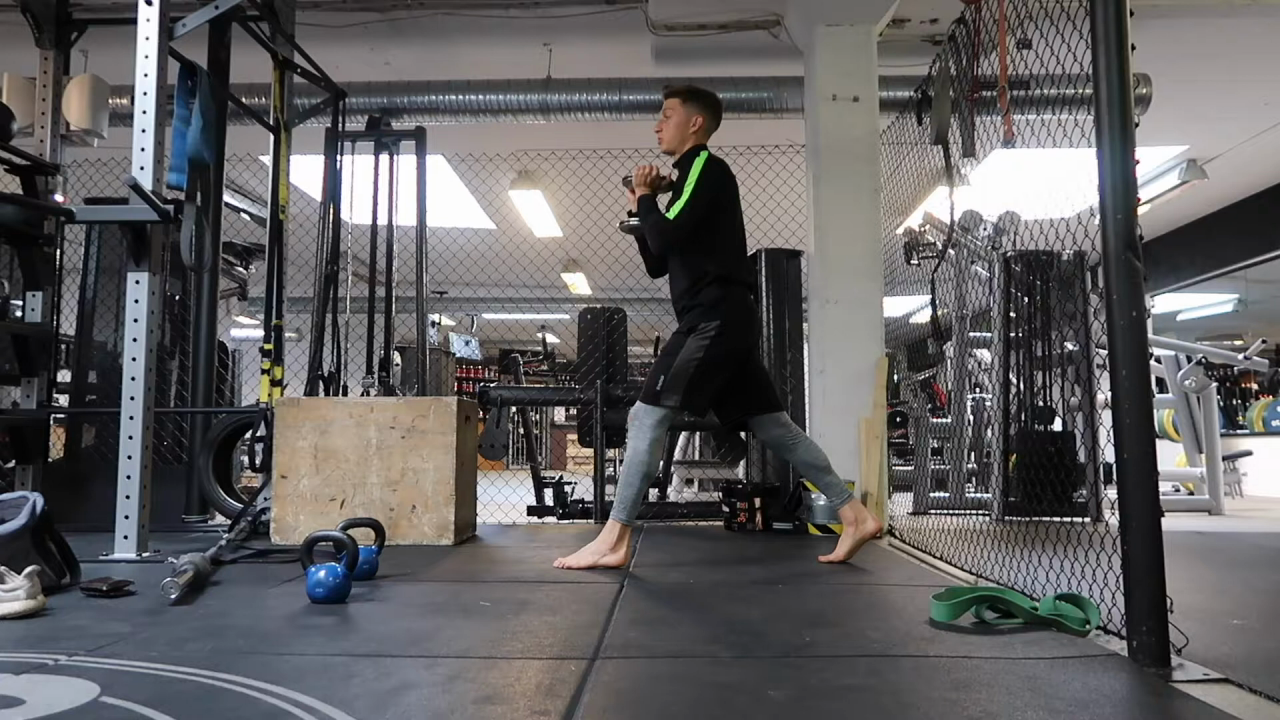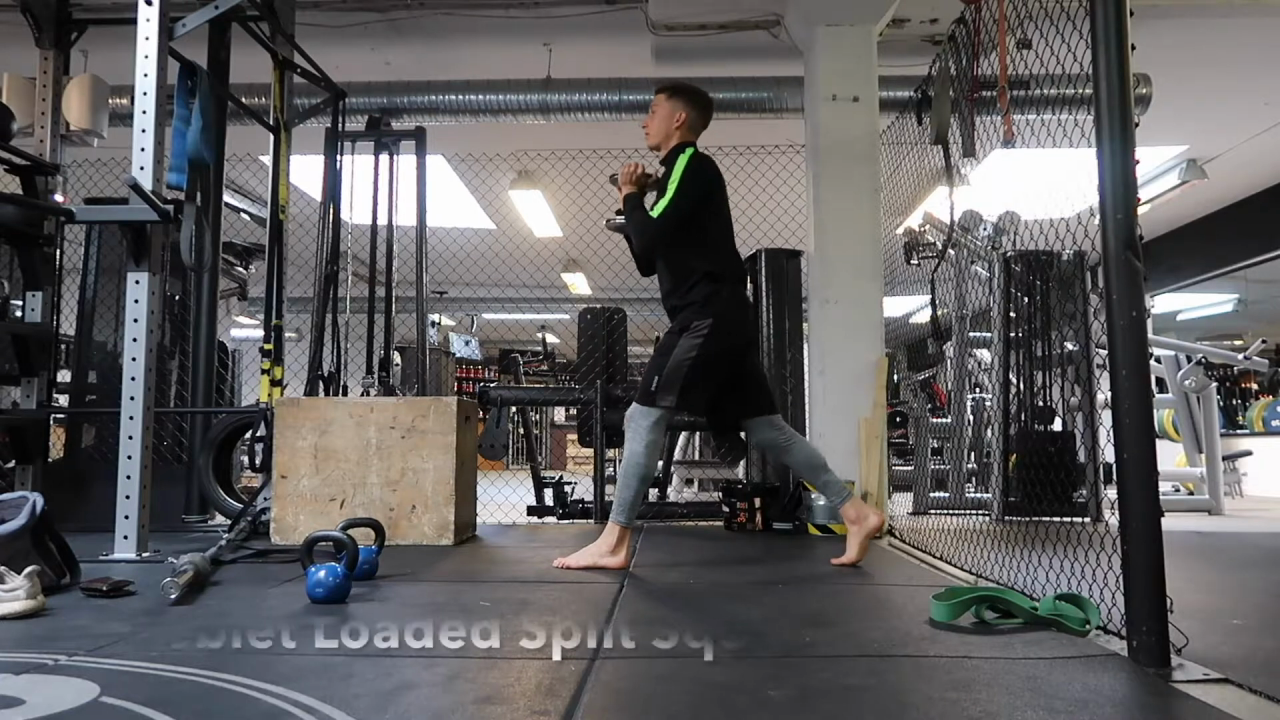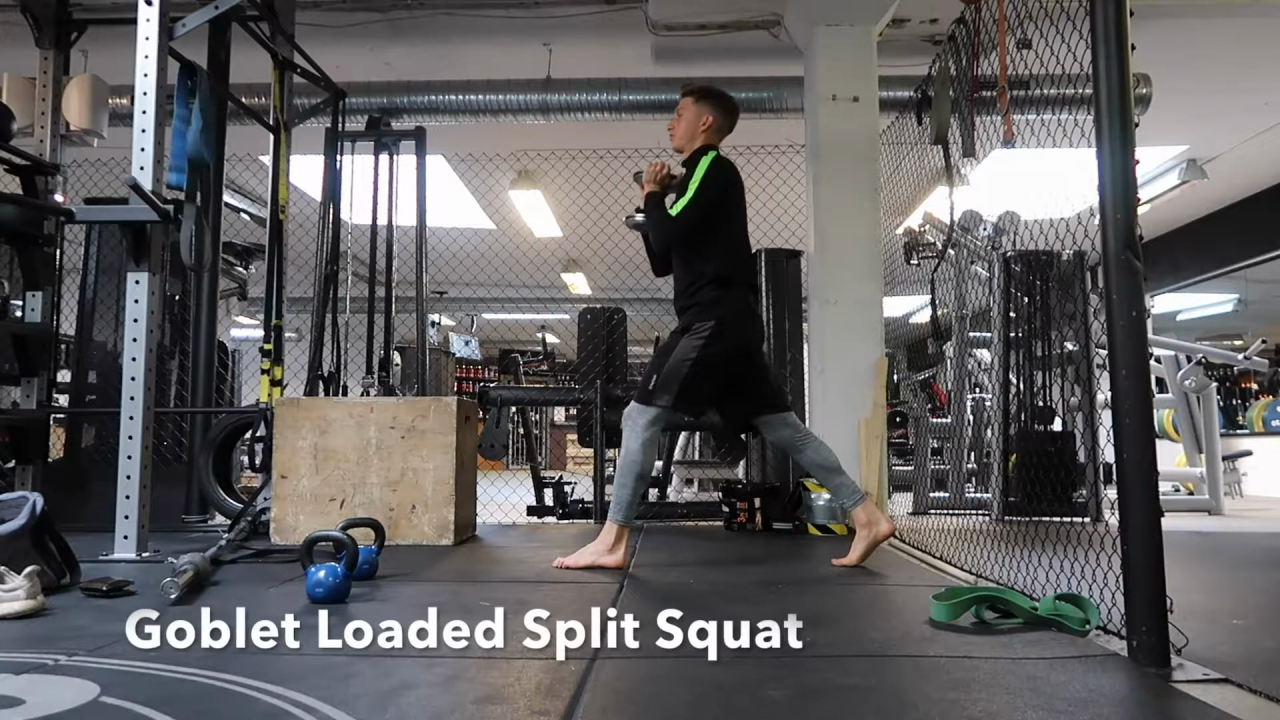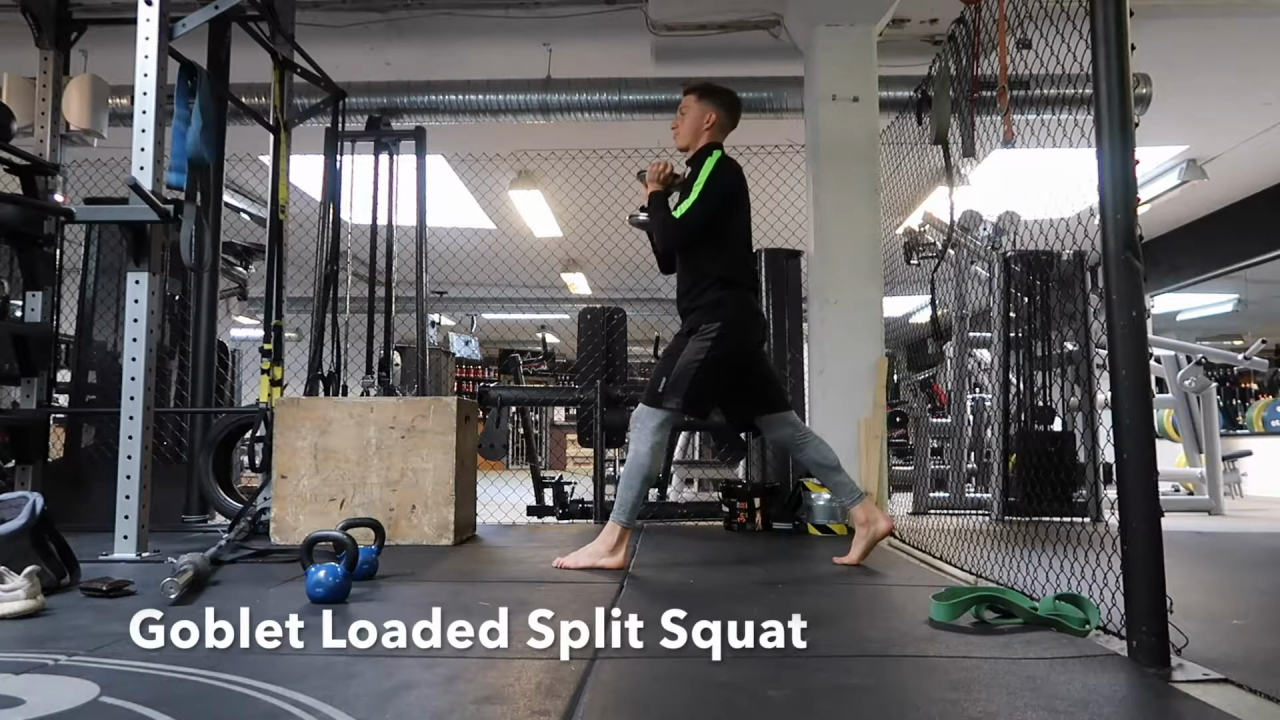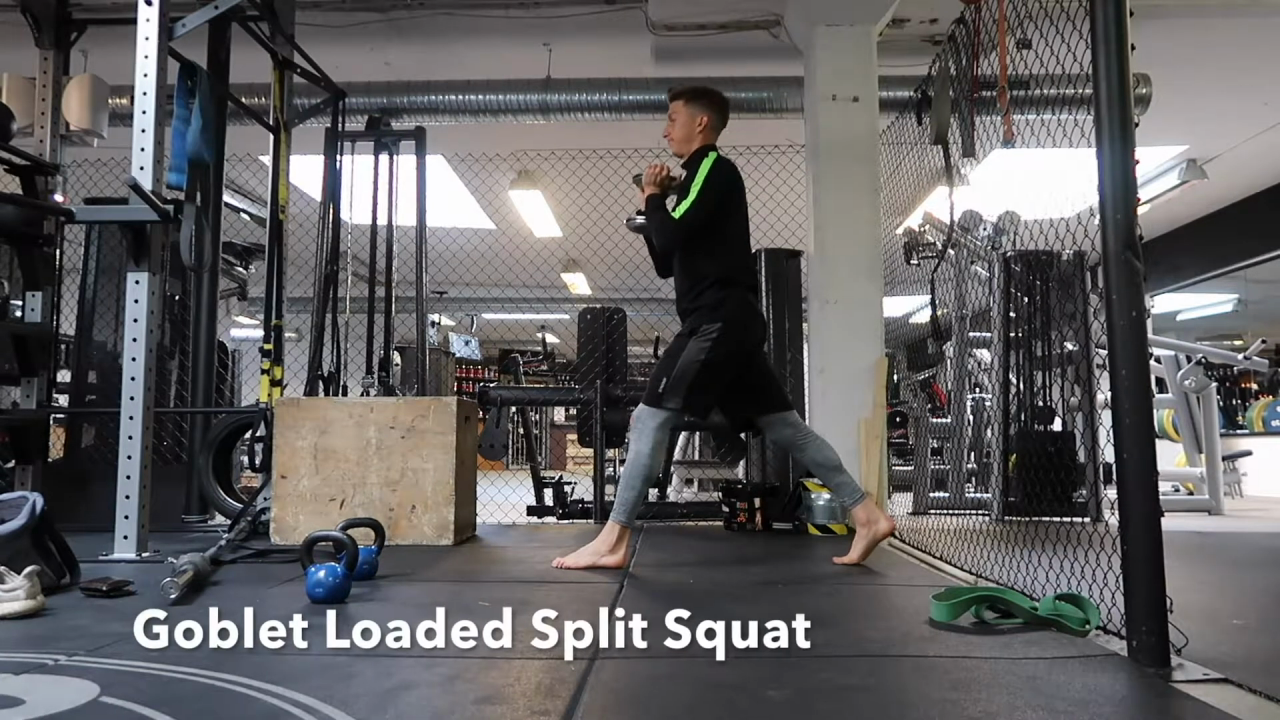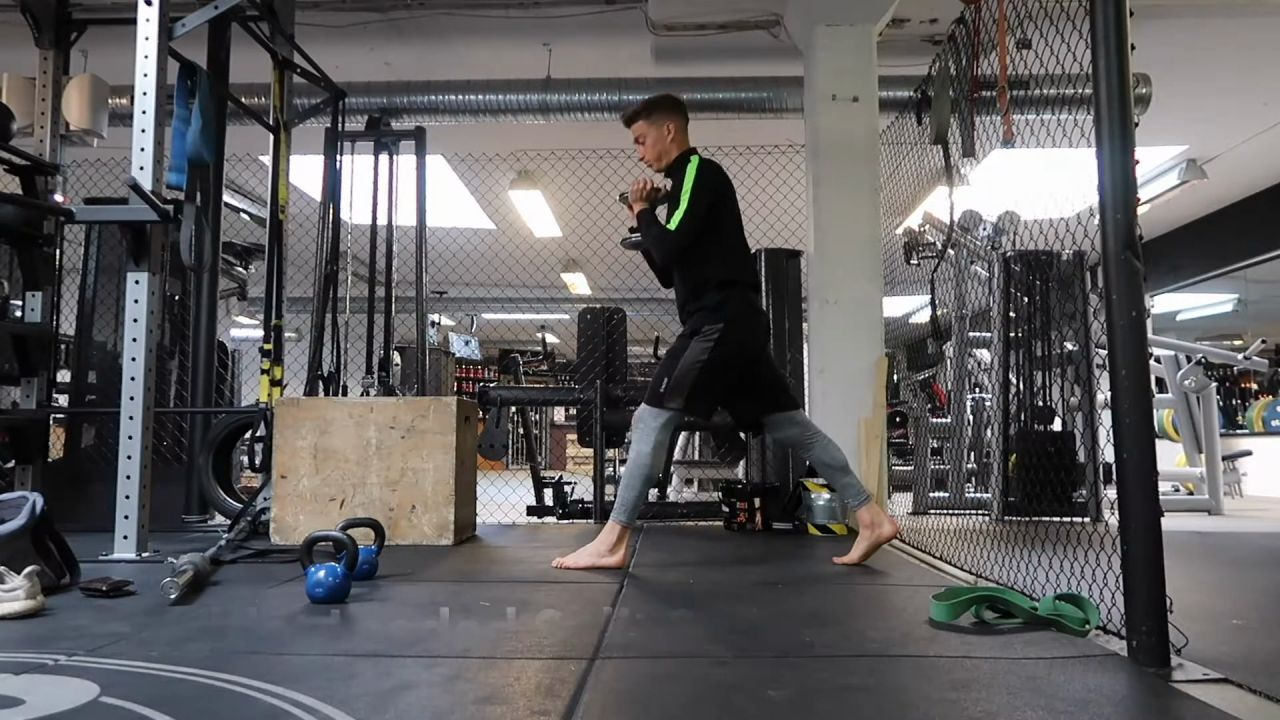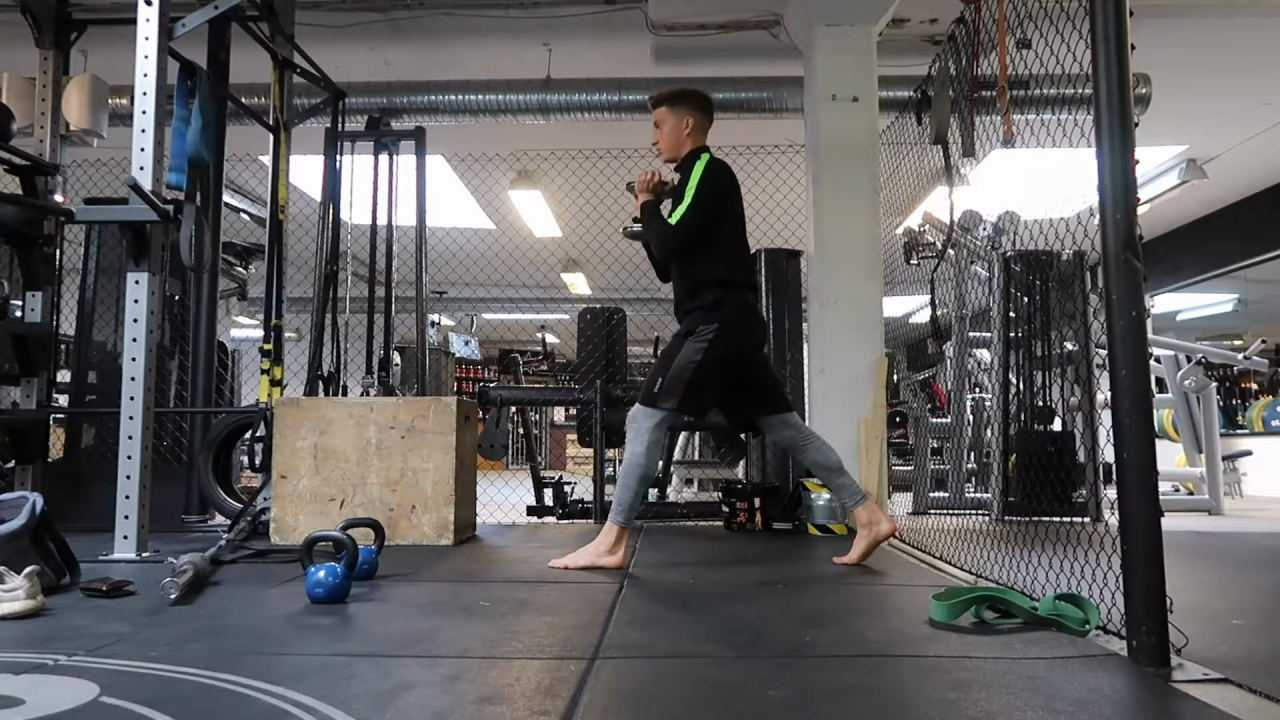
dt=0.7s
person 1, frame 1
left shoulder: (706, 168)
right shoulder: (693, 177)
left elbow: (666, 238)
right elbow: (659, 263)
left wrist: (646, 199)
right wrist: (640, 207)
left hip: (715, 319)
right hip: (723, 321)
left knee: (648, 417)
right knee: (772, 425)
left ankle: (613, 541)
right ankle: (855, 515)
person 1, frame 2
left shoulder: (690, 164)
right shoulder: (681, 173)
left elbow: (649, 239)
right elbow: (648, 261)
left wrist: (630, 198)
right wrist: (633, 205)
left hip: (707, 316)
right hip: (721, 317)
left knee: (644, 418)
right knee: (766, 427)
left ankle: (614, 544)
right ankle: (855, 512)
person 1, frame 3
left shoulder: (713, 169)
right shoulder: (700, 179)
left elbow: (667, 236)
right elbow: (664, 262)
left wrist: (653, 197)
right wrist: (657, 203)
left hip: (714, 320)
right hip: (728, 321)
left knee: (641, 417)
right knee: (783, 426)
left ankle: (611, 542)
right ankle: (868, 516)
person 1, frame 4
left shoulder: (717, 169)
right shoulder: (703, 177)
left elbow: (672, 237)
right elbow: (669, 260)
left wrist: (658, 194)
right wrist: (658, 201)
left hip: (718, 320)
right hip: (731, 321)
left knee: (650, 419)
right knee: (783, 425)
left ankle: (612, 544)
right ankle: (866, 515)
person 1, frame 5
left shoulder: (714, 169)
right shoulder: (701, 179)
left elbow: (670, 238)
right elbow: (667, 262)
left wrist: (653, 199)
right wrist: (655, 204)
left hip: (720, 320)
right hip: (730, 321)
left knee: (650, 419)
right knee: (784, 425)
left ankle: (613, 542)
right ankle: (867, 515)
person 1, frame 6
left shoulder: (700, 173)
right shoulder: (689, 181)
left elbow: (669, 249)
right elbow: (669, 272)
left wrist: (643, 213)
right wrist: (643, 220)
left hip: (721, 320)
right hip: (733, 322)
left knee: (652, 419)
right knee: (791, 425)
left ankle: (612, 542)
right ankle: (871, 516)
person 1, frame 7
left shoulder: (707, 171)
right shoulder: (699, 180)
left elbow: (669, 244)
right elbow: (667, 266)
left wrist: (648, 205)
right wrist: (649, 212)
left hip: (717, 321)
right hip: (730, 322)
left knee: (646, 419)
right knee: (786, 427)
left ankle: (611, 543)
right ankle: (869, 516)
